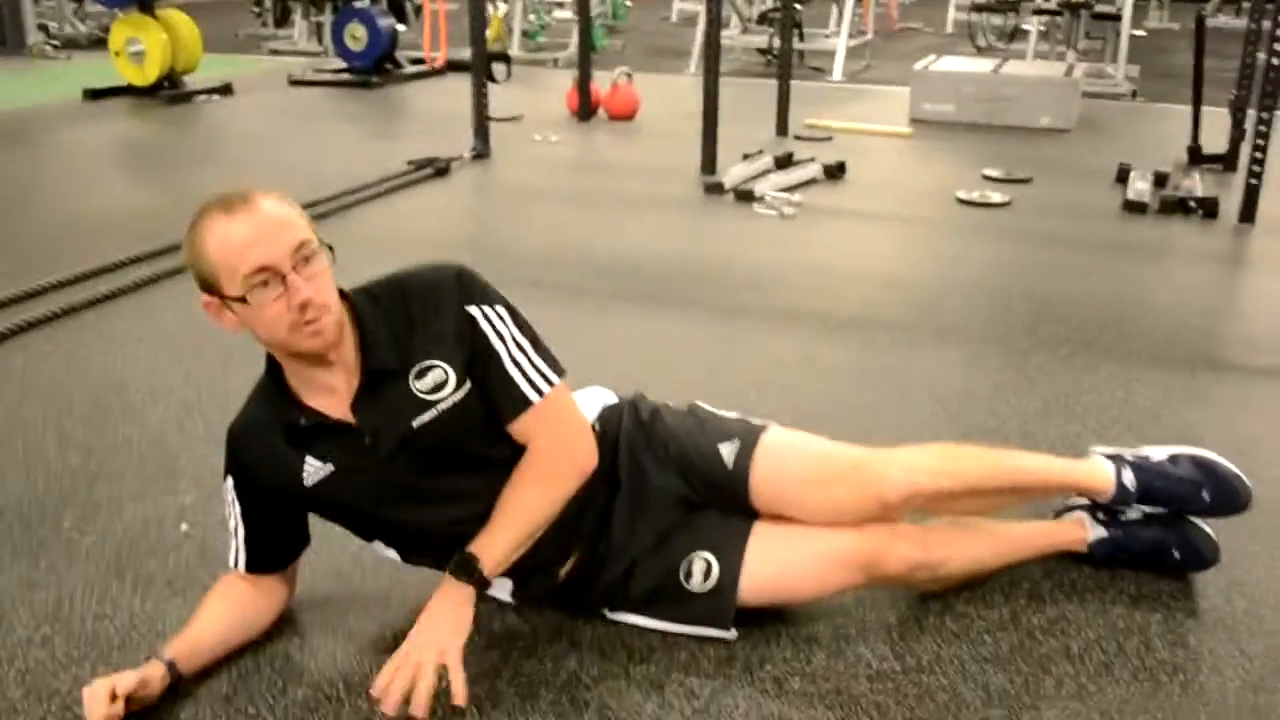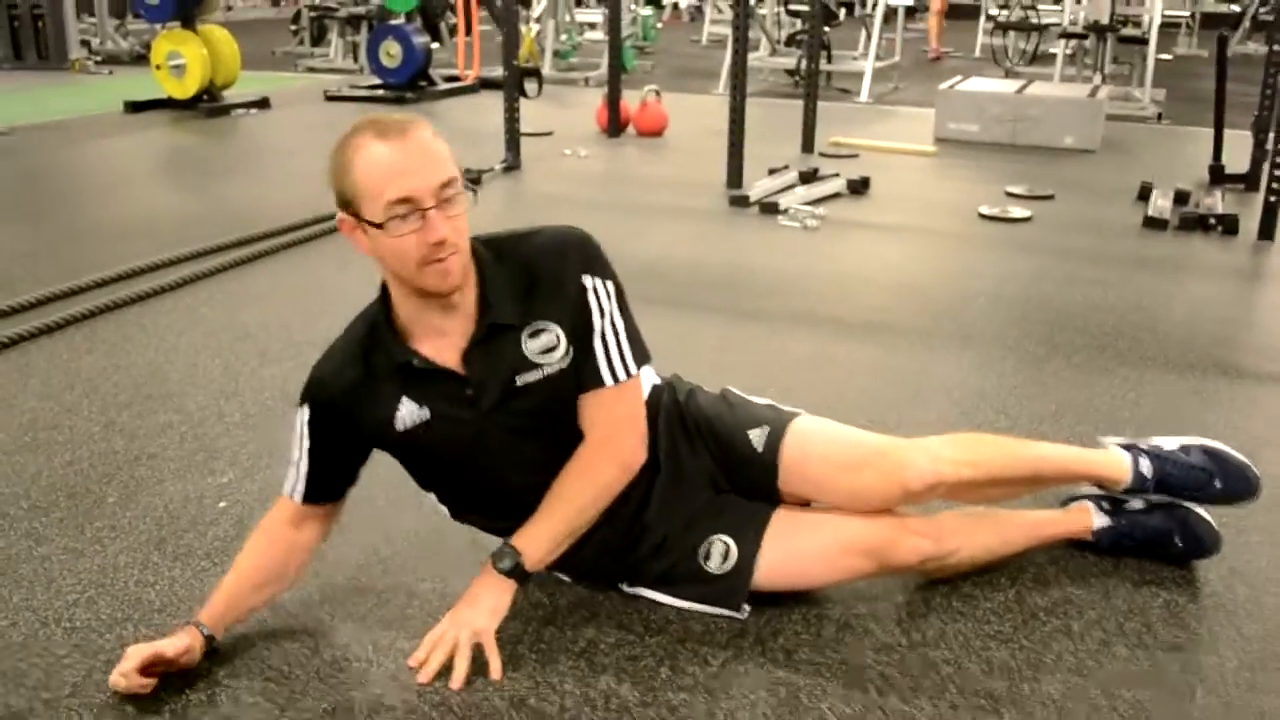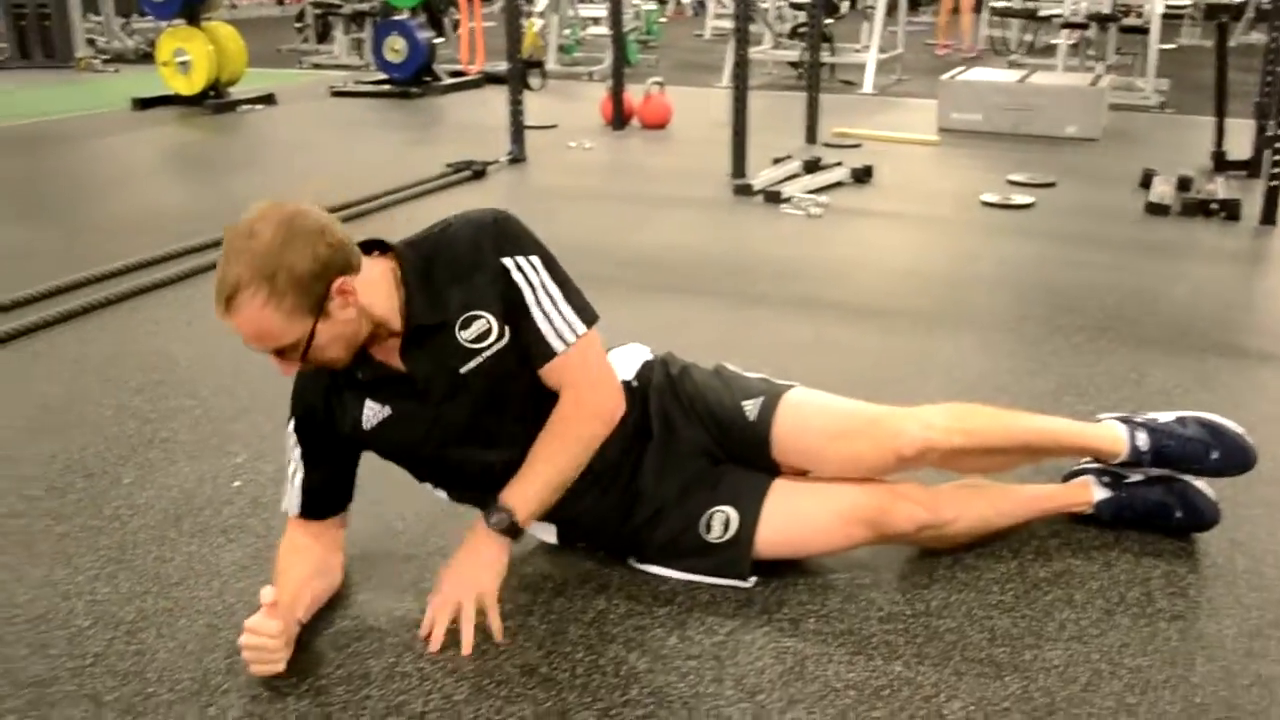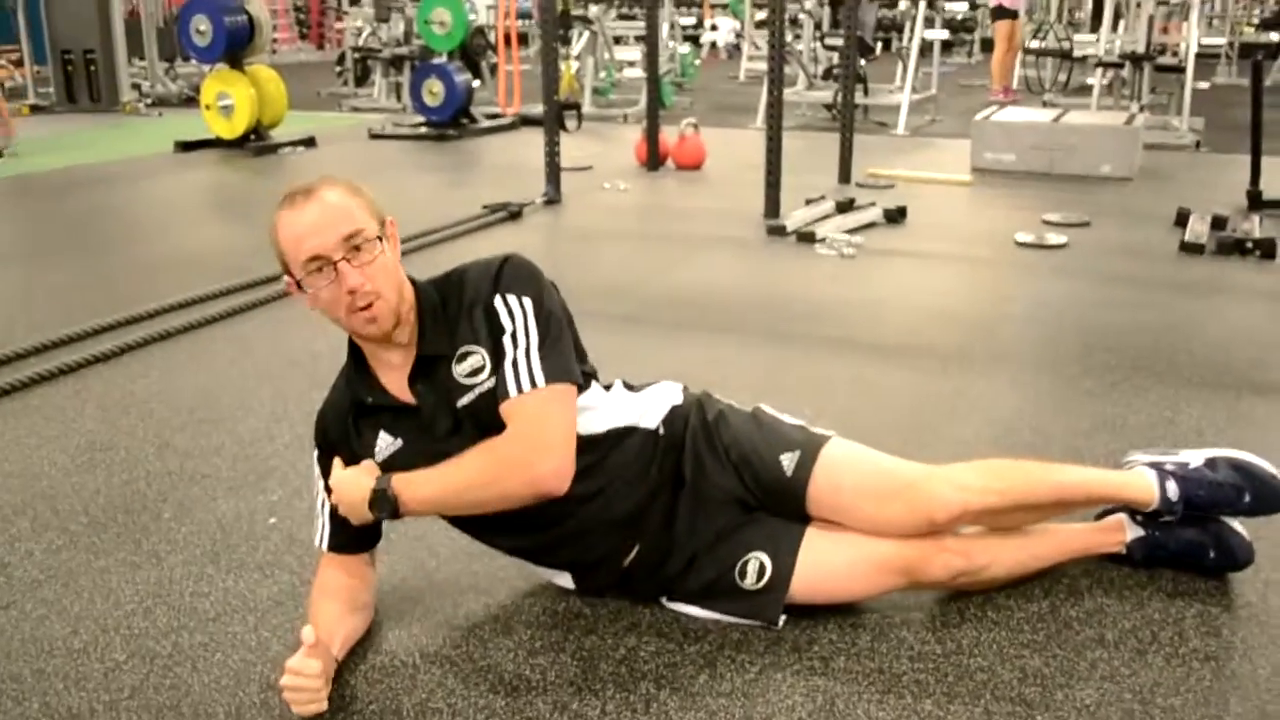
dt=0.7s
person 1, frame 1
left shoulder: (440, 301)
right shoulder: (264, 451)
left elbow: (565, 443)
right elbow: (261, 581)
left wrist: (458, 589)
left hip: (637, 454)
right hip: (598, 571)
left knee: (878, 485)
right knee: (882, 555)
left ankle: (1108, 476)
right ankle: (1091, 538)
person 1, frame 2
left shoulder: (560, 265)
right shoulder: (352, 384)
left elbow: (618, 438)
right elbow: (303, 517)
left wrist: (501, 576)
right wrist: (198, 634)
left hip: (681, 436)
right hip: (629, 546)
left knee: (902, 476)
right knee: (895, 545)
left ankle: (1122, 465)
right ankle: (1094, 525)
person 1, frame 3
left shoulder: (479, 249)
right shoulder: (327, 405)
left elbow: (593, 394)
right elbow: (315, 526)
left wrist: (495, 530)
right wrist: (281, 614)
left hip: (665, 408)
right hip: (631, 516)
left knee: (893, 440)
right knee: (889, 513)
left ankle: (1118, 442)
right ankle: (1093, 499)
person 1, frame 4
left shoulder: (496, 293)
right shoulder: (348, 426)
left elbow: (543, 461)
right elbow: (347, 563)
left wrist: (390, 492)
left hip: (697, 449)
right hip: (668, 561)
left knee: (931, 505)
right knee: (927, 564)
left ankle: (1149, 487)
right ankle: (1126, 536)
